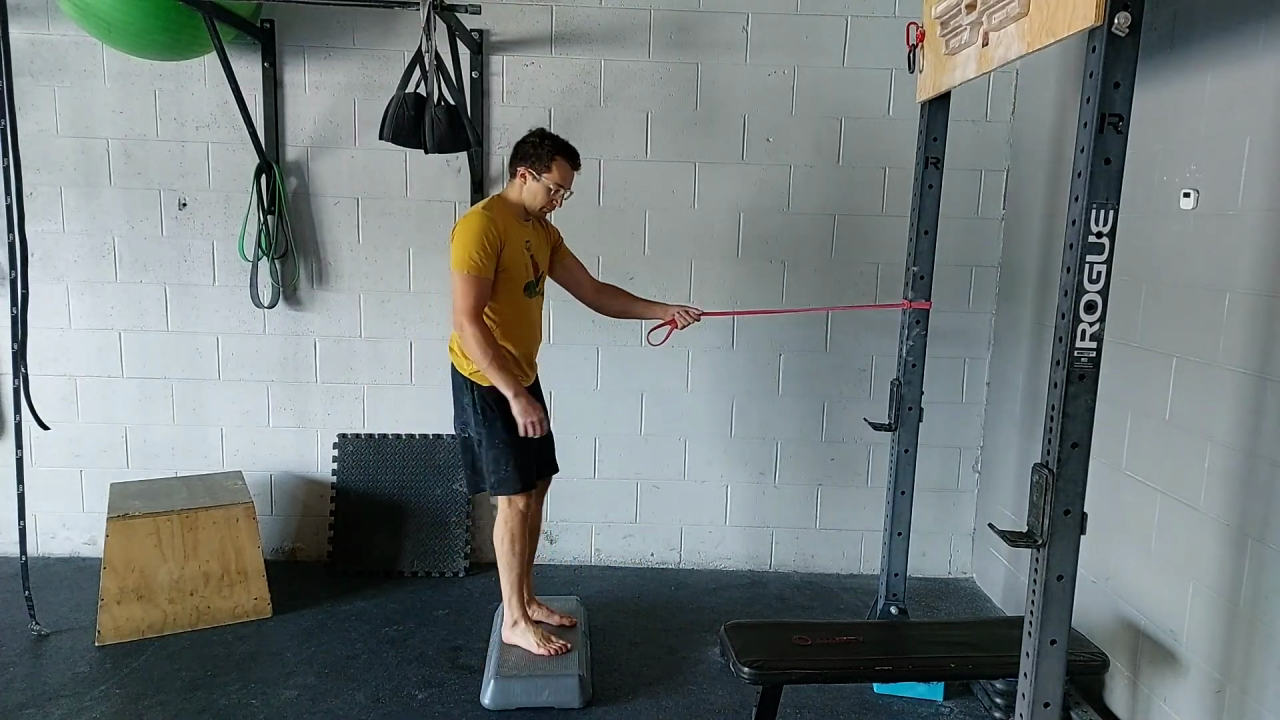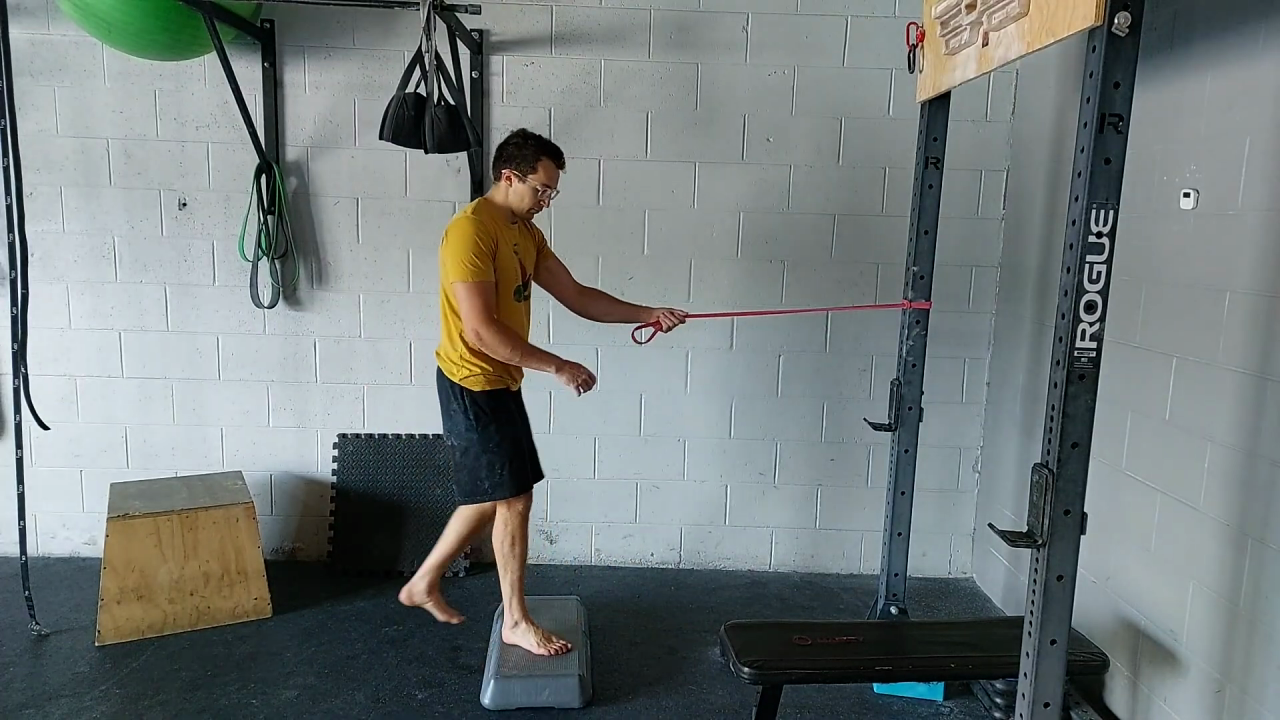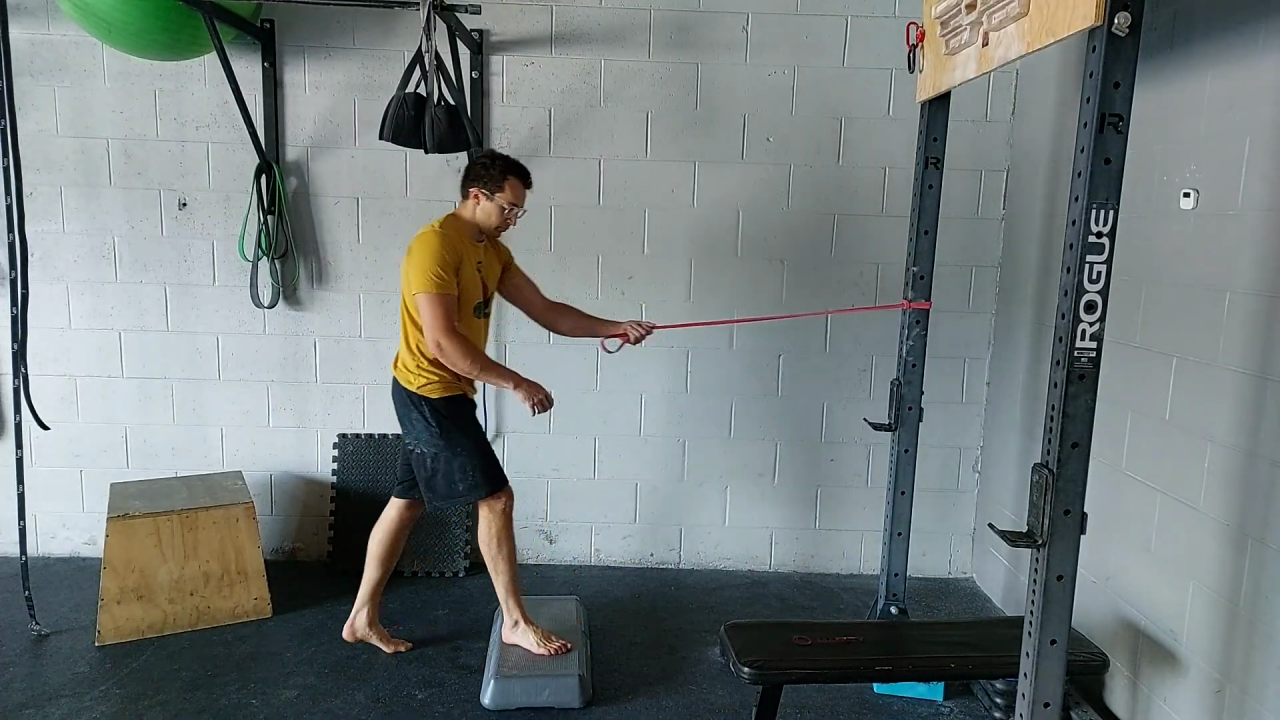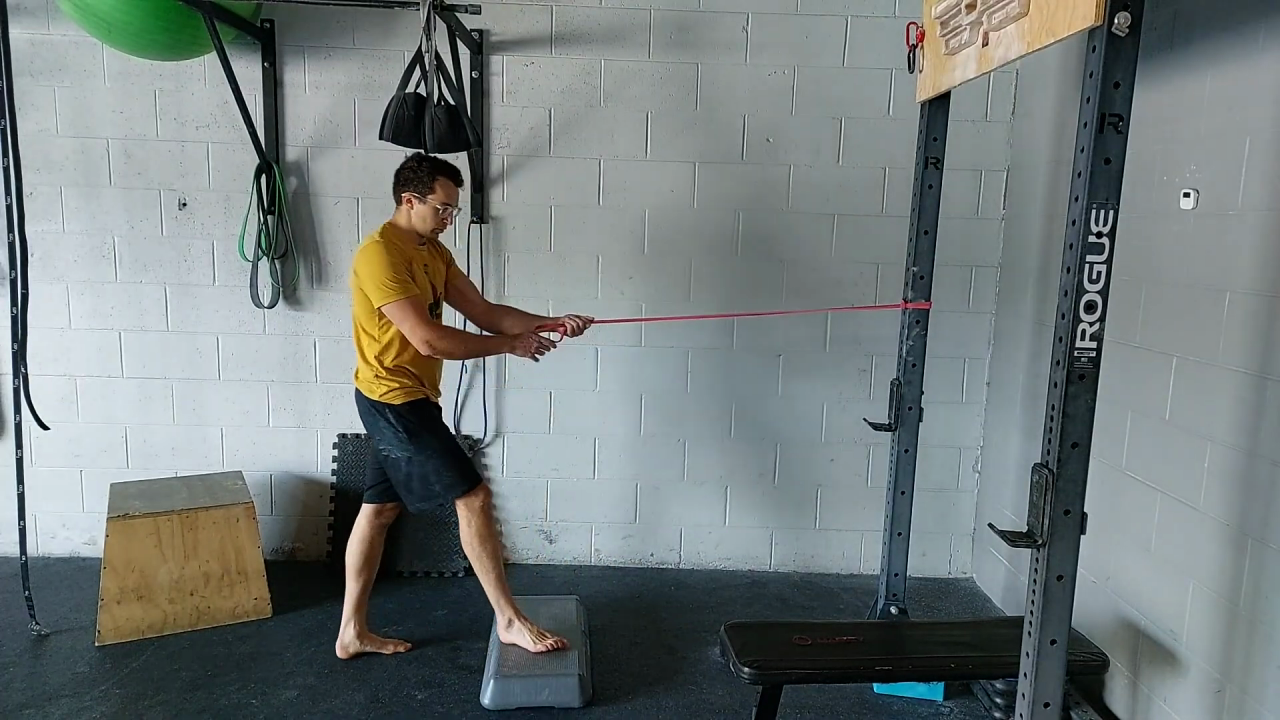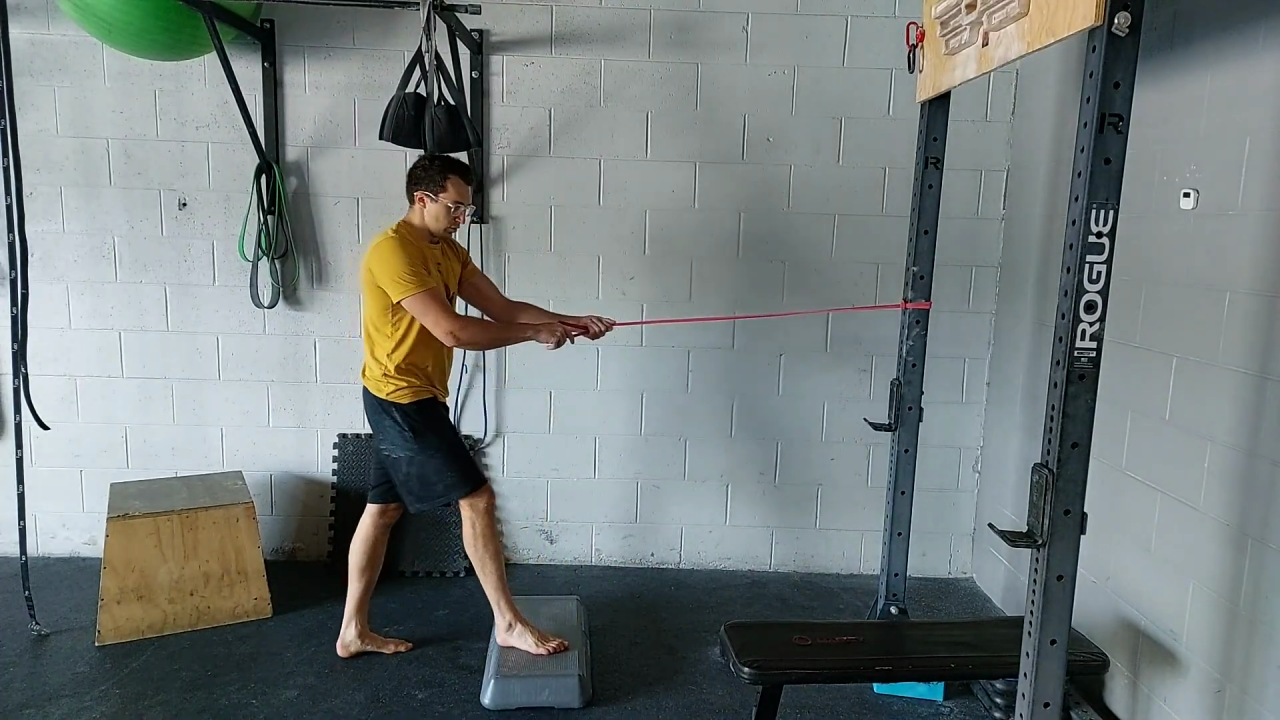
dt=0.4s
person 1, frame 1
left shoulder: (541, 230)
right shoulder: (481, 226)
left elbow: (592, 291)
right elbow: (468, 322)
left wrist: (662, 310)
right wrist: (515, 394)
left hip: (519, 378)
right hip: (486, 384)
left knee: (534, 487)
right knee: (516, 498)
left ankle: (525, 598)
right ankle: (515, 621)
person 1, frame 2
left shoulder: (525, 232)
right shoulder: (471, 232)
left elbow: (575, 295)
right elbow: (480, 330)
left wrist: (646, 314)
right wrist: (558, 366)
left hip: (497, 384)
right hip: (473, 385)
left knee: (488, 496)
right knee: (512, 498)
left ankle: (423, 582)
right ankle: (517, 621)
person 1, frame 3
left shoulder: (492, 250)
right shoulder: (435, 245)
left elbow: (546, 311)
right elbow: (442, 342)
left wrist: (614, 327)
right wrist: (515, 383)
left hip: (440, 396)
right hip: (430, 395)
left knee: (406, 503)
right knee: (496, 499)
left ankle: (363, 617)
right ankle: (516, 622)
person 1, frame 4
left shoulder: (432, 251)
right shoulder: (380, 255)
left elbow: (484, 313)
right elbow: (428, 339)
left wrist: (549, 323)
right wrist: (511, 345)
left hip: (402, 401)
right hip: (395, 401)
left knee: (378, 510)
right knee: (473, 497)
left ankle: (352, 630)
right ankle: (509, 619)
person 1, frame 5
left shoulder: (448, 250)
right shoulder: (393, 251)
left elbow: (501, 309)
right elbow: (452, 331)
left wrist: (571, 321)
right wrist: (535, 333)
left hip: (409, 399)
right hip: (402, 400)
left knee: (383, 509)
right knee: (477, 497)
left ankle: (353, 629)
right ankle: (508, 622)
